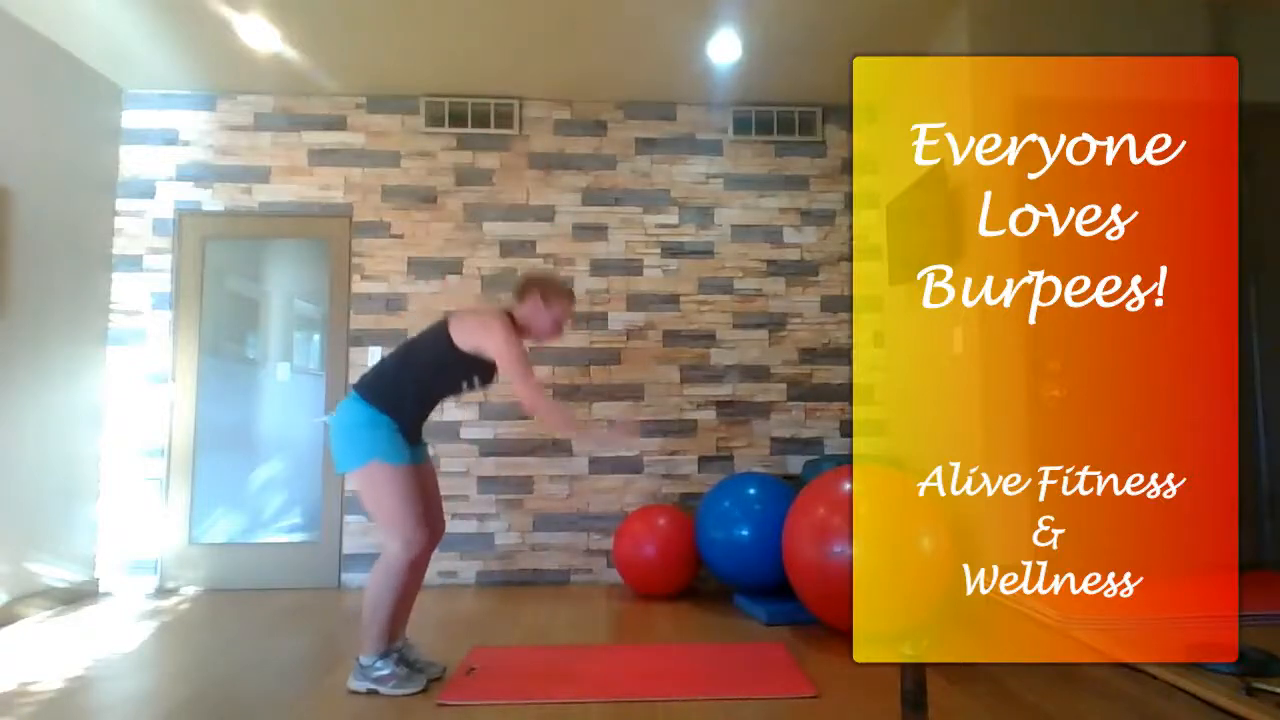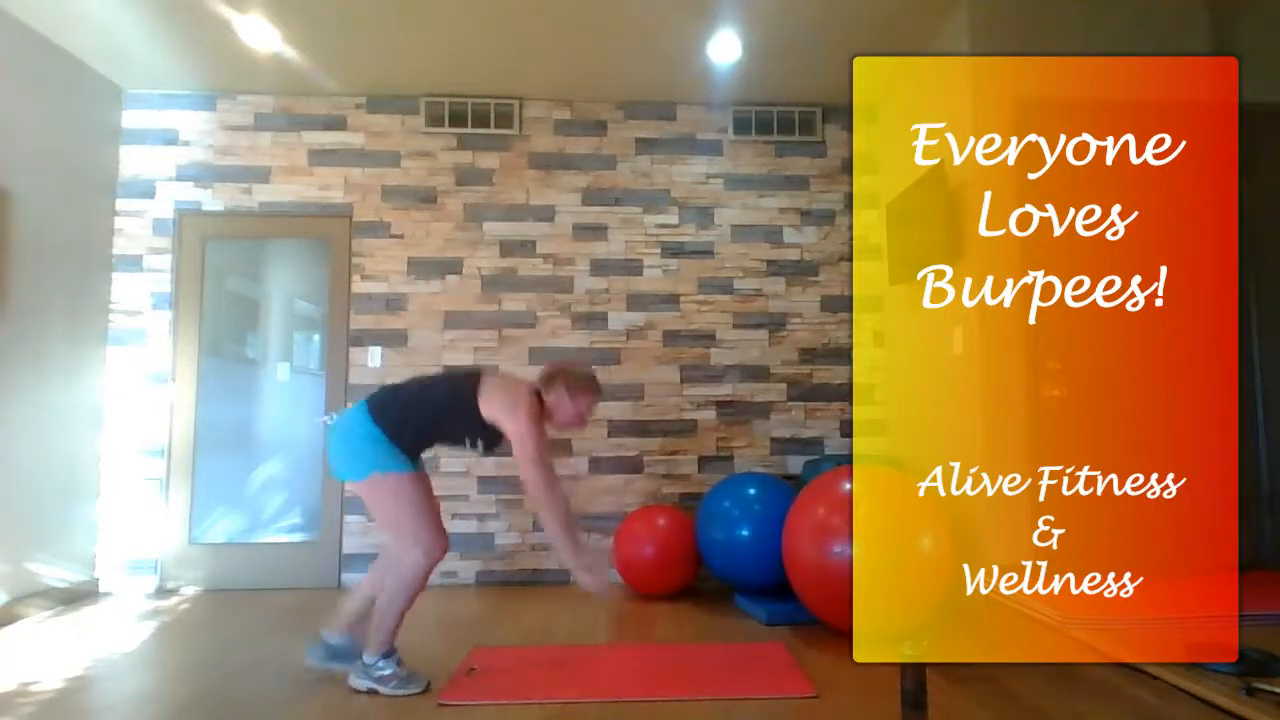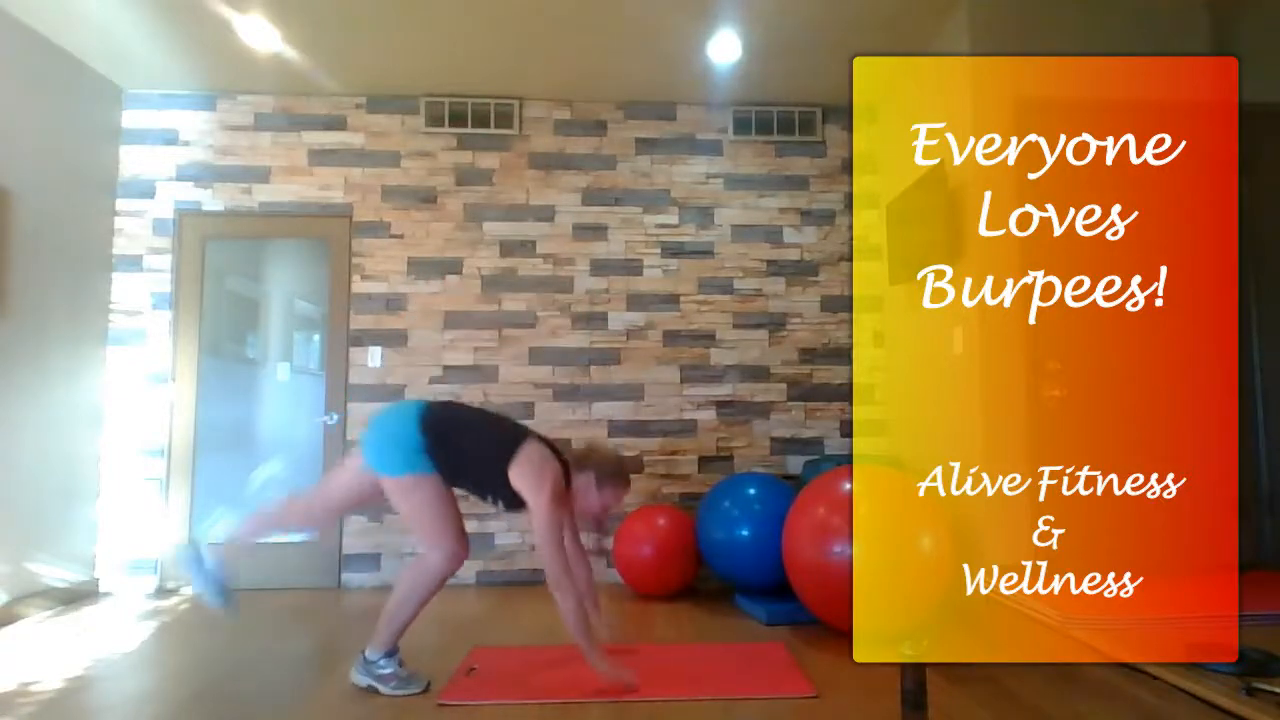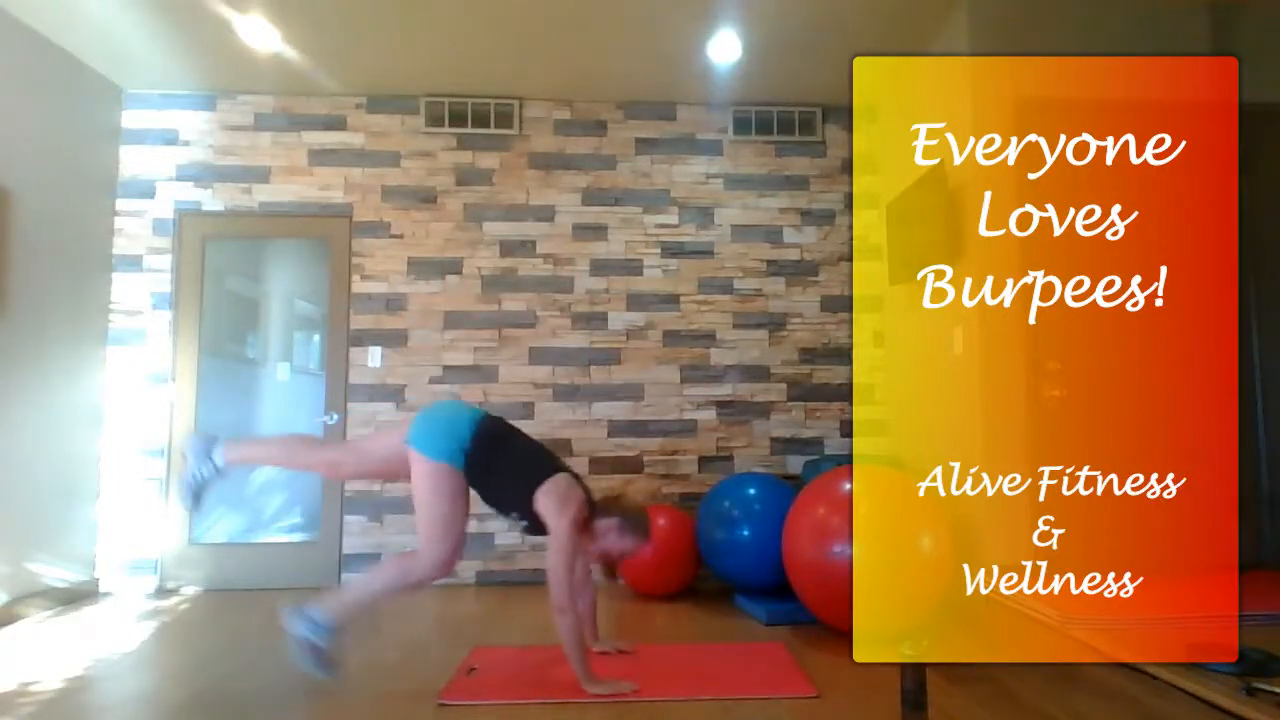
dt=0.2s
person 1, frame 1
left shoulder: (503, 335)
right shoulder: (494, 329)
left elbow: (541, 405)
right elbow: (537, 405)
left wrist: (586, 428)
right wrist: (598, 433)
left hip: (394, 421)
right hip: (368, 422)
left knee: (424, 535)
right knee: (405, 544)
left ankle: (391, 643)
right ankle: (370, 663)
person 1, frame 2
left shoulder: (529, 407)
right shoulder: (520, 410)
left elbow: (547, 486)
right elbow: (542, 497)
left wrist: (585, 554)
right wrist: (578, 566)
left hip: (381, 435)
right hip: (364, 437)
left knee: (423, 548)
right knee: (423, 550)
left ankle: (337, 639)
right ankle: (373, 663)
person 1, frame 3
left shoulder: (565, 481)
right shoulder: (546, 486)
left elbow: (575, 554)
right elbow: (559, 578)
left wrist: (596, 625)
right wrist: (596, 656)
left hip: (410, 426)
right hip: (404, 436)
left knee: (318, 507)
right knee: (447, 554)
left ankle: (210, 559)
right ankle: (377, 660)
person 1, frame 4
left shoulder: (583, 515)
right shoulder: (569, 517)
left elbow: (581, 576)
right elbow: (562, 599)
left wrist: (596, 638)
right wrist: (588, 679)
left hip: (450, 425)
right hip: (450, 435)
left knee: (329, 461)
right knee: (438, 557)
left ankle: (214, 453)
right ankle: (319, 619)
